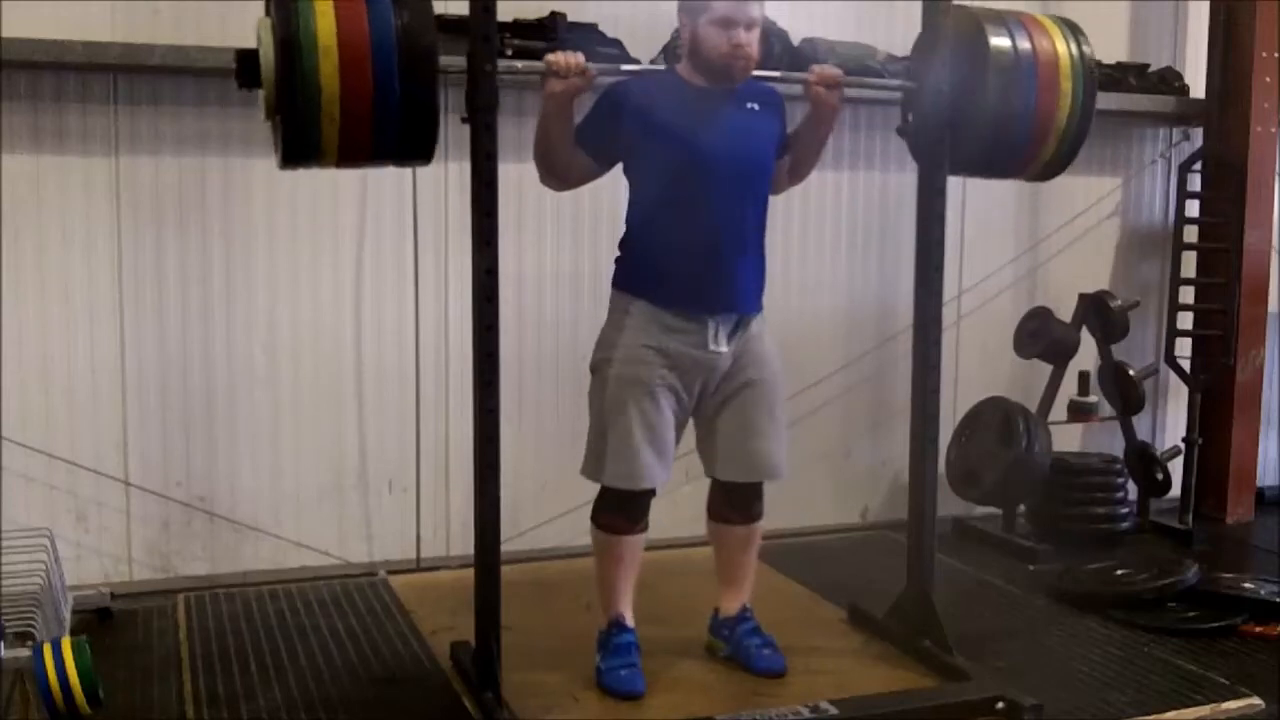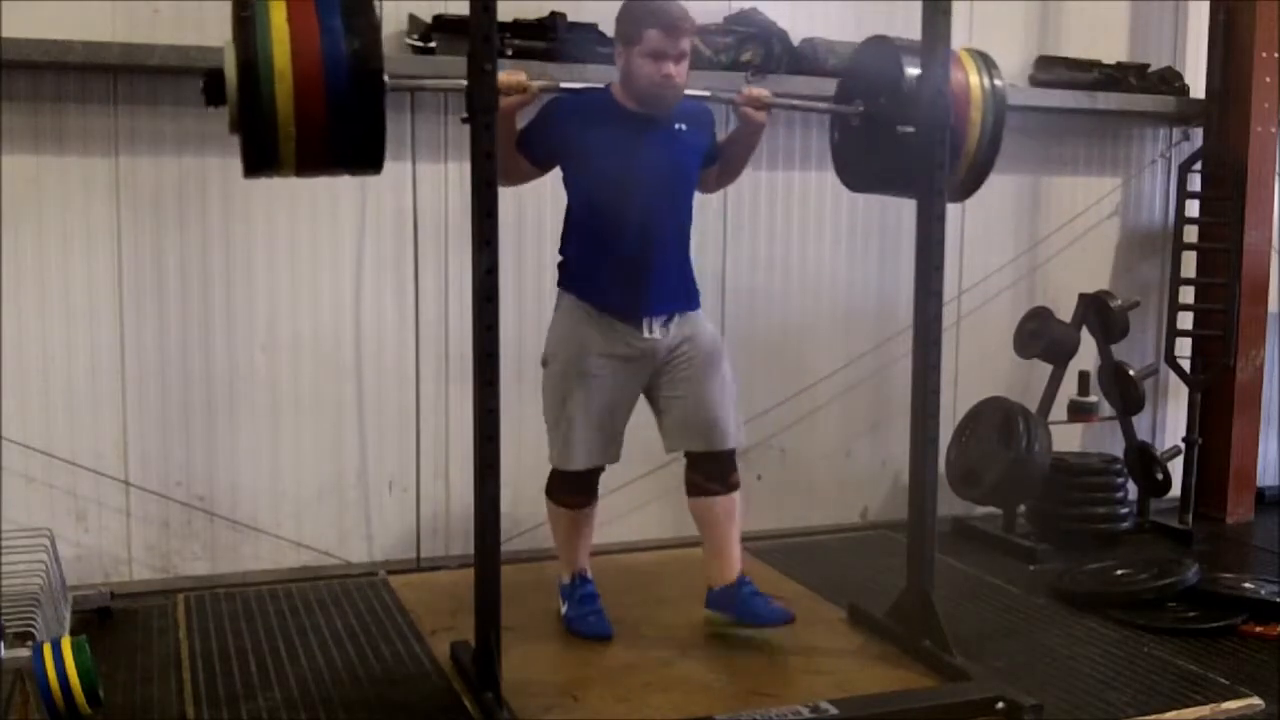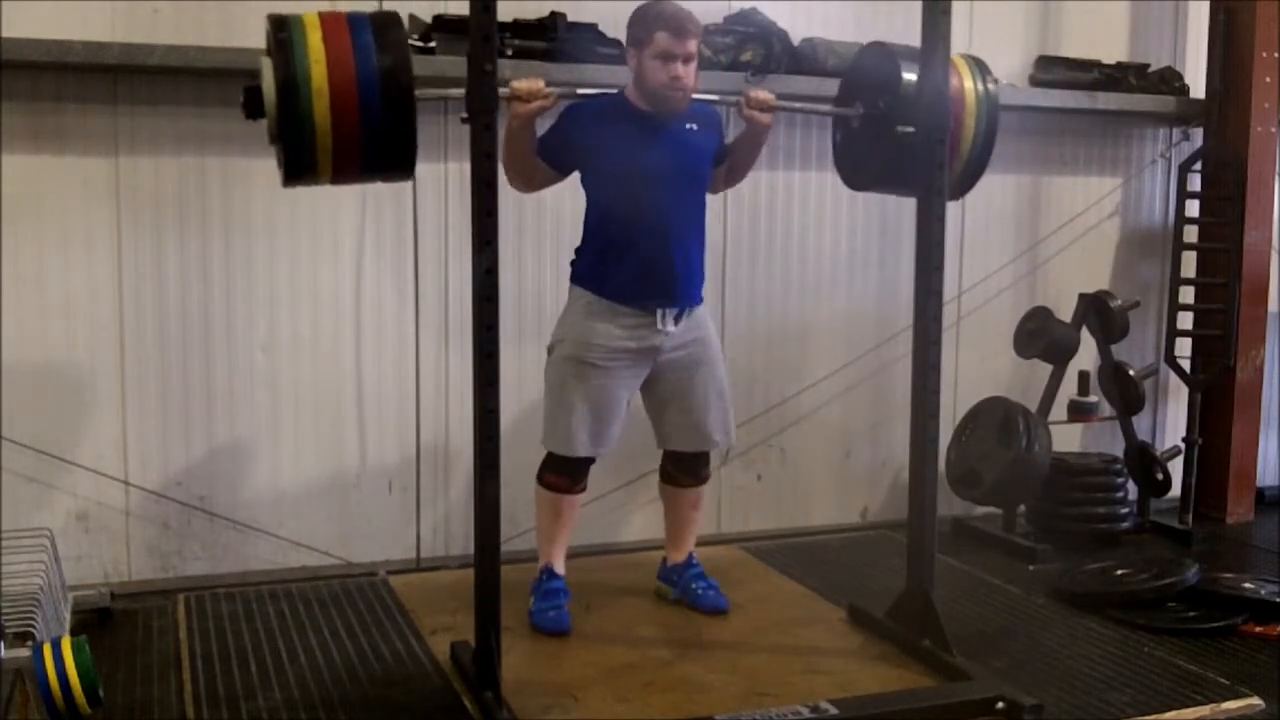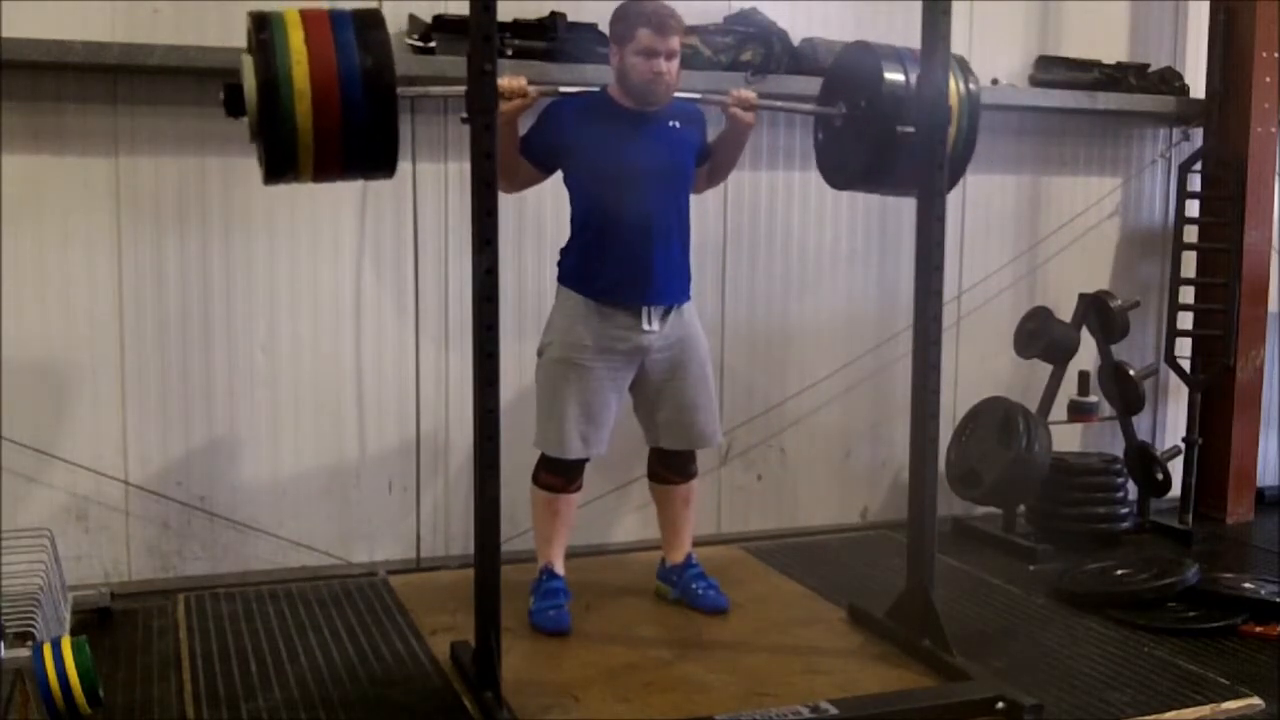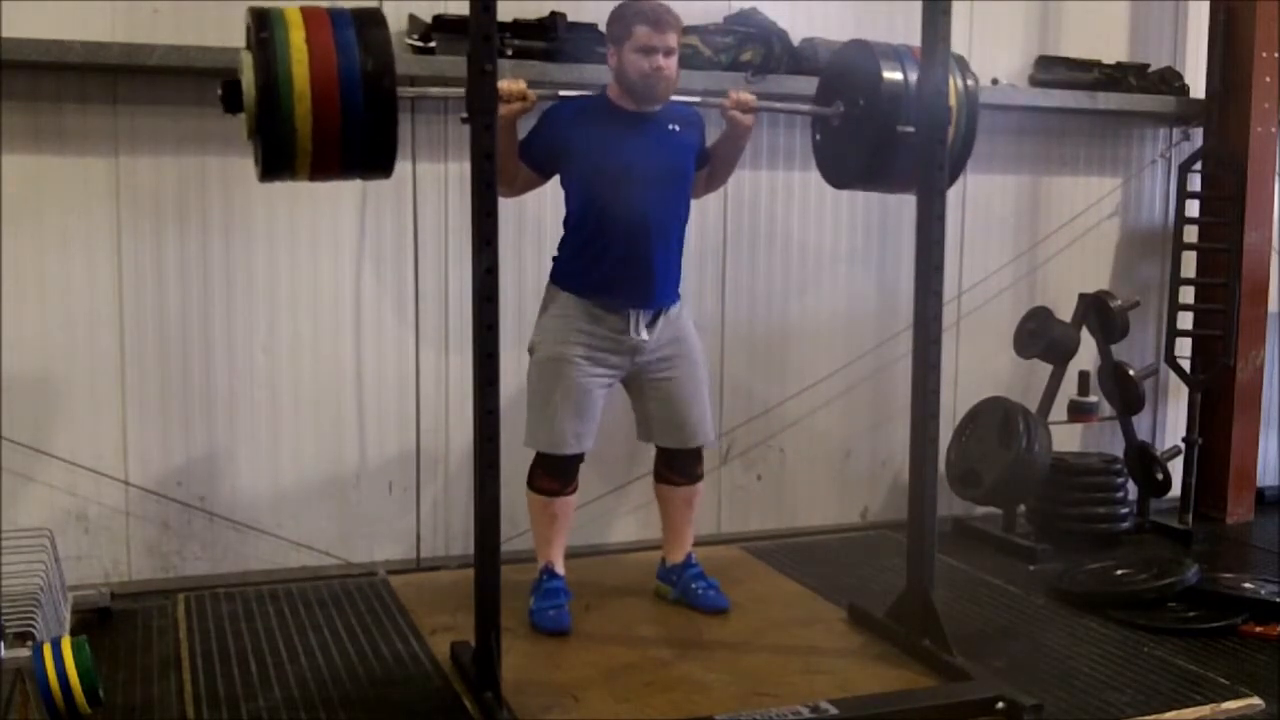
dt=1s
person 1, frame 1
left shoulder: (764, 103)
right shoulder: (638, 98)
right elbow: (559, 173)
left wrist: (823, 112)
right wrist: (556, 101)
left hip: (741, 327)
right hip: (649, 323)
left knee: (744, 482)
right knee: (629, 485)
left ankle: (732, 618)
right ankle: (618, 632)
person 1, frame 2
left shoulder: (695, 120)
right shoulder: (573, 115)
right elbow: (508, 172)
left wrist: (751, 127)
right wrist: (503, 115)
left hip: (682, 319)
right hip: (593, 321)
left knee: (716, 451)
right knee: (578, 465)
left ankle: (728, 585)
right ankle: (575, 585)
person 1, frame 3
left shoulder: (705, 121)
right shoulder: (590, 119)
right elbow: (526, 178)
left wrist: (757, 130)
right wrist: (519, 121)
left hip: (686, 316)
right hip: (603, 315)
left knee: (692, 449)
right knee: (570, 452)
left ankle: (679, 565)
right ankle: (550, 577)
person 1, frame 4
left shoulder: (687, 120)
right shoulder: (572, 117)
right elbow: (511, 179)
left wrist: (739, 129)
right wrist: (505, 121)
left hip: (673, 314)
right hip: (590, 314)
left knee: (679, 446)
right knee: (565, 452)
left ankle: (678, 565)
right ankle: (550, 577)
person 1, frame 5
left shoulder: (686, 124)
right shoulder: (571, 120)
right elbow: (509, 183)
left wrist: (738, 133)
right wrist: (503, 124)
left hip: (664, 316)
right hip: (581, 315)
left knee: (686, 445)
right knee: (558, 451)
left ankle: (678, 565)
right ankle: (550, 577)
